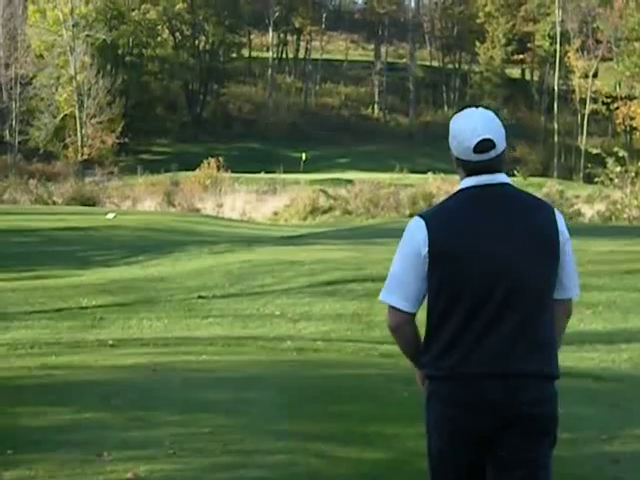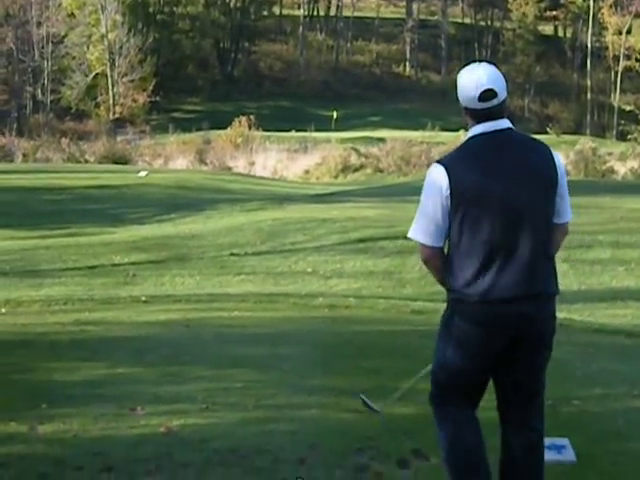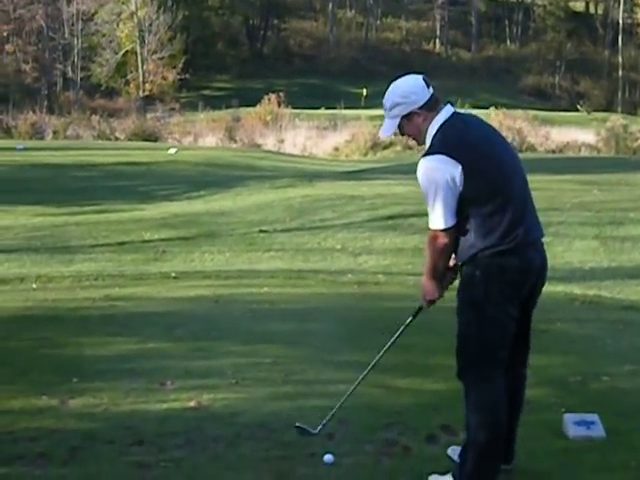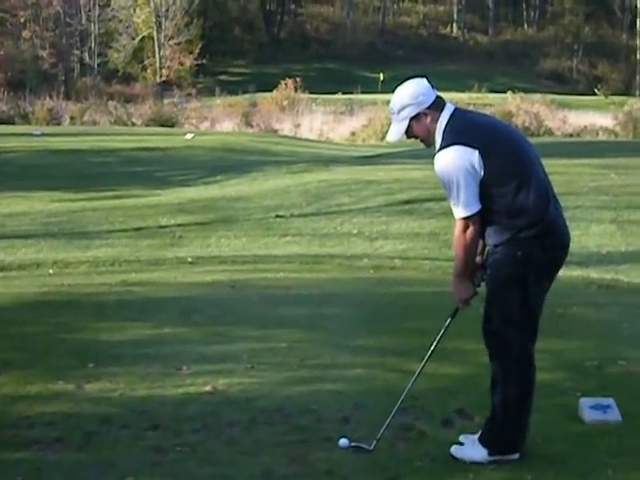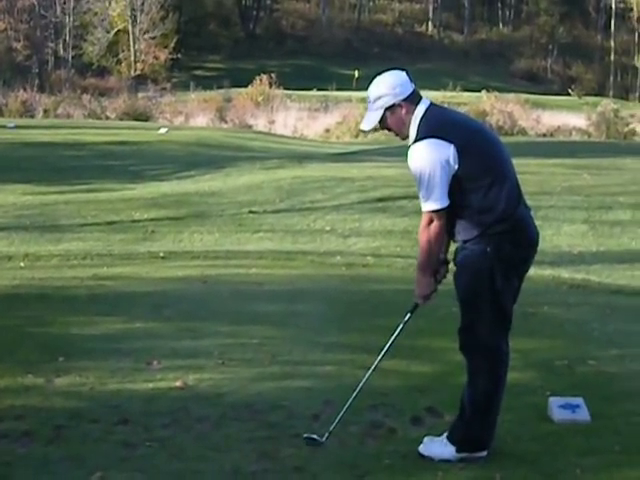
dt=1s
person 1, frame 1
left shoulder: (428, 226)
right shoulder: (547, 218)
left elbow: (398, 319)
right elbow: (562, 308)
left wrist: (424, 365)
left hip: (455, 391)
right hip: (531, 392)
person 1, frame 2
left shoulder: (446, 170)
right shoulder: (546, 157)
left elbow: (429, 253)
right elbow: (559, 229)
left hip: (475, 311)
right hip: (536, 308)
left knee: (453, 404)
right knee: (524, 417)
person 1, frame 3
left shoulder: (437, 160)
right shoulder: (475, 126)
left elbow: (440, 235)
left wrist: (431, 278)
right wrist: (460, 255)
left hip: (494, 268)
right hip: (529, 257)
left knee: (481, 371)
right knee: (510, 362)
person 1, frame 4
left shoulder: (452, 153)
right shoulder: (475, 124)
left elbow: (468, 225)
left wrist: (462, 277)
right wrist: (481, 255)
left hip: (525, 245)
right hip: (544, 235)
left knee: (509, 343)
right knee: (506, 337)
left ankle: (503, 442)
right ankle: (503, 430)
person 1, frame 5
left shoulder: (426, 145)
right shoulder: (446, 122)
left elbow: (434, 220)
left wrist: (424, 273)
right wrist: (441, 258)
left hip: (494, 244)
right hip: (506, 236)
left knee: (481, 342)
right knee: (484, 340)
left ankle: (470, 440)
right ankle: (473, 430)
